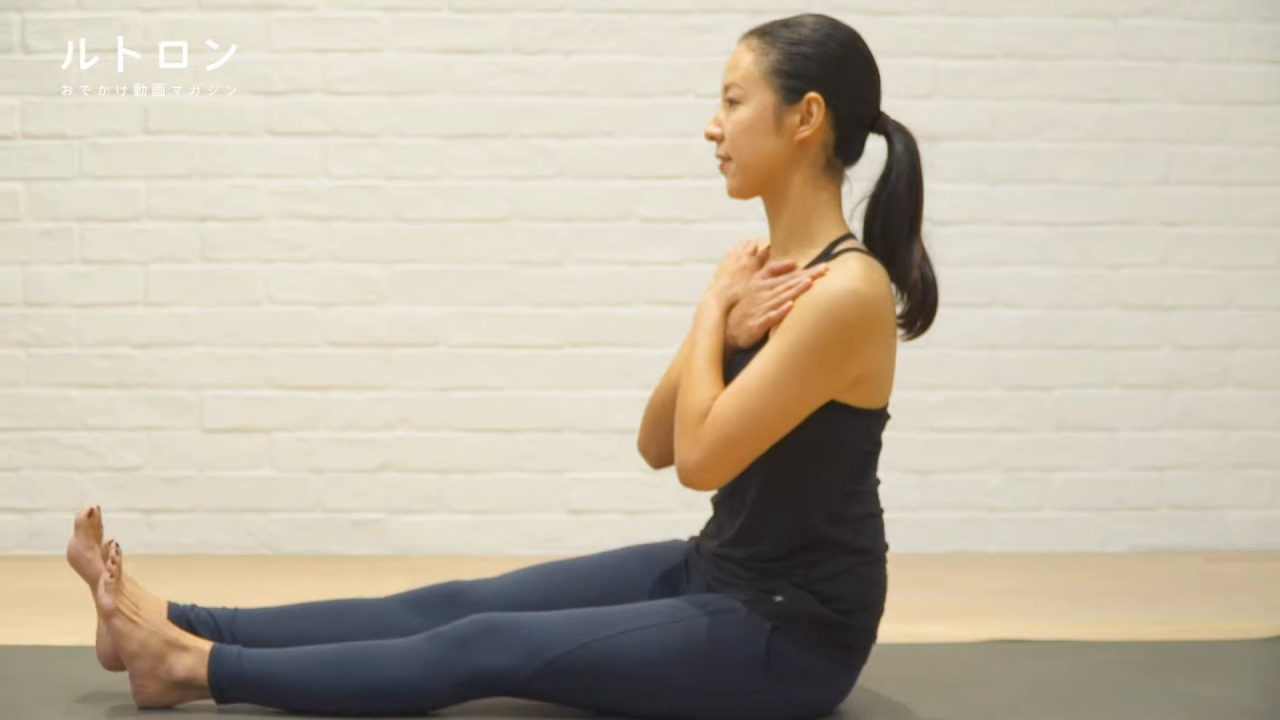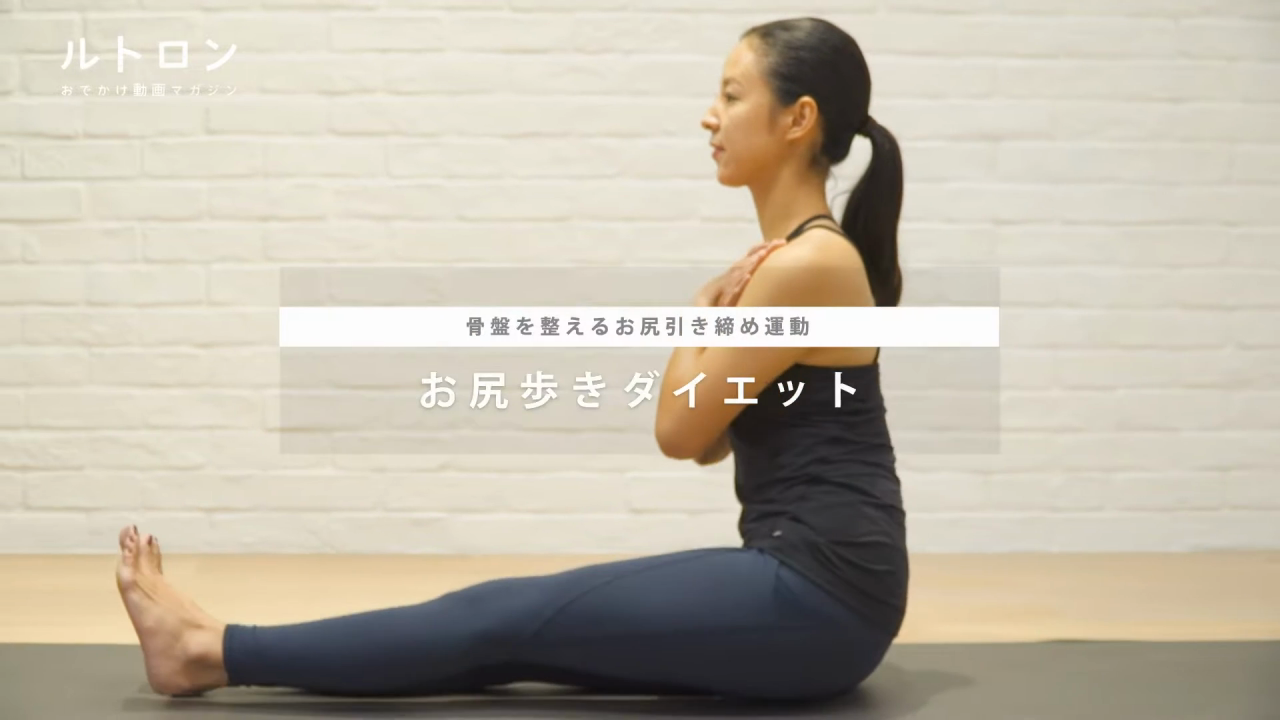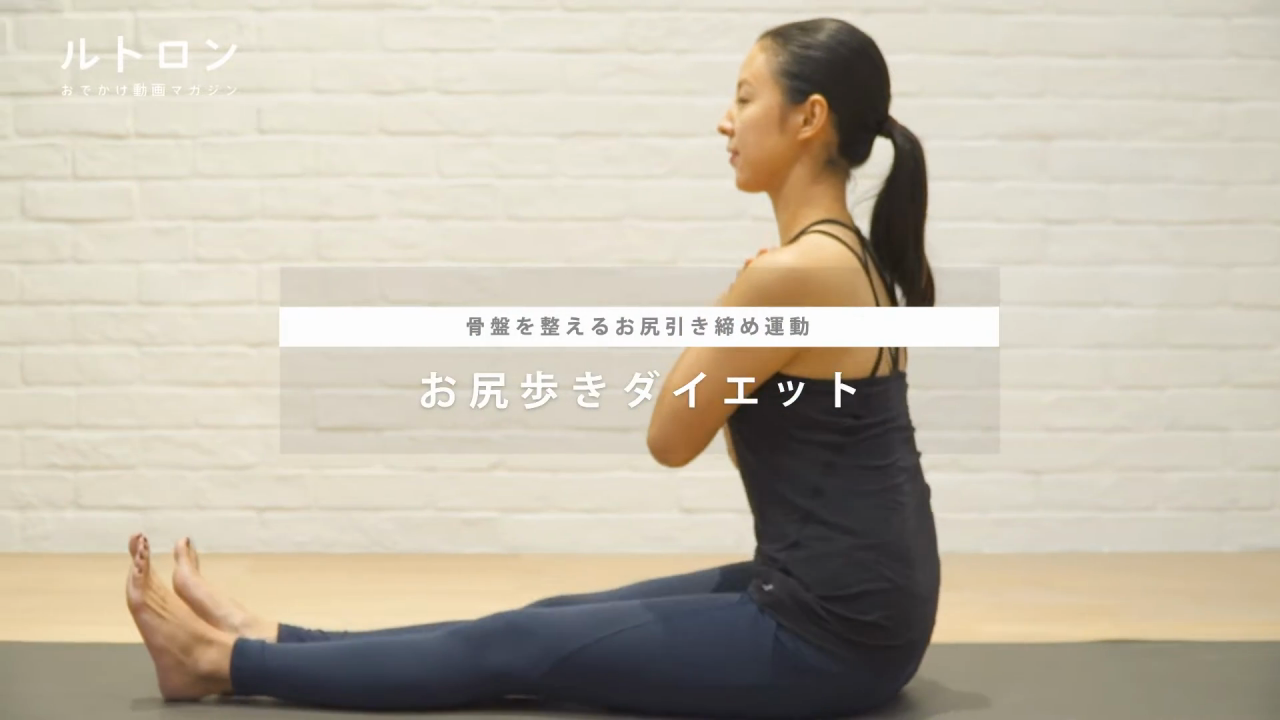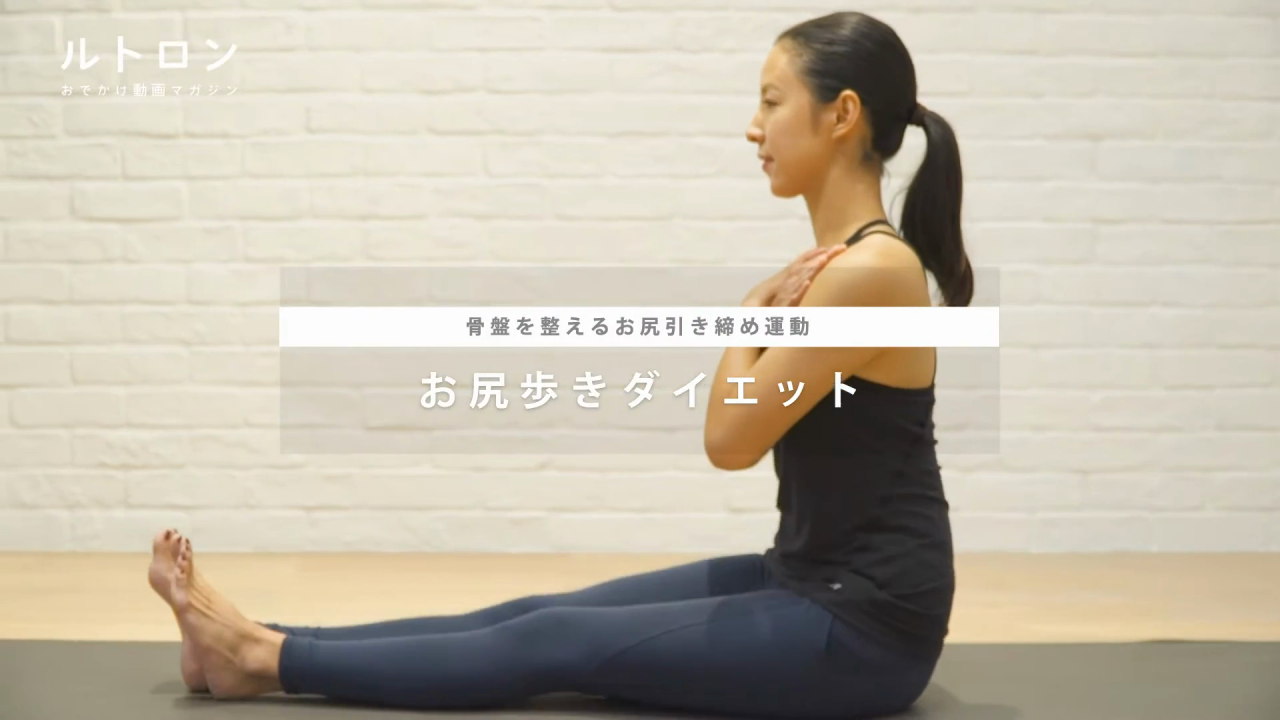
dt=0.7s
person 1, frame 1
left shoulder: (848, 292)
right shoulder: (763, 266)
left elbow: (702, 459)
right elbow: (656, 445)
left wrist: (711, 314)
right wrist: (722, 331)
left hip: (795, 635)
right hip: (719, 580)
left knee: (488, 650)
right knee: (460, 607)
right ankle: (178, 621)
person 1, frame 2
left shoulder: (810, 264)
right shoulder: (784, 258)
left elbow: (680, 431)
right elbow: (706, 439)
left wrist: (703, 314)
right wrist: (717, 317)
left hip: (814, 600)
right hip: (800, 594)
left knee: (506, 614)
right knee: (516, 634)
person 1, frame 3
left shoulder: (795, 272)
right shoulder: (842, 261)
left elbow: (672, 438)
right elbow: (752, 443)
left hip: (827, 636)
right hip: (851, 609)
left knee: (514, 649)
right knee: (559, 620)
person 1, frame 4
left shoulder: (872, 272)
right shoulder: (835, 266)
left elbow: (730, 440)
right elbow: (746, 432)
left wrist: (751, 316)
right wrist: (769, 319)
left hip: (862, 632)
right hip: (803, 587)
left knee: (553, 646)
right knee: (543, 616)
